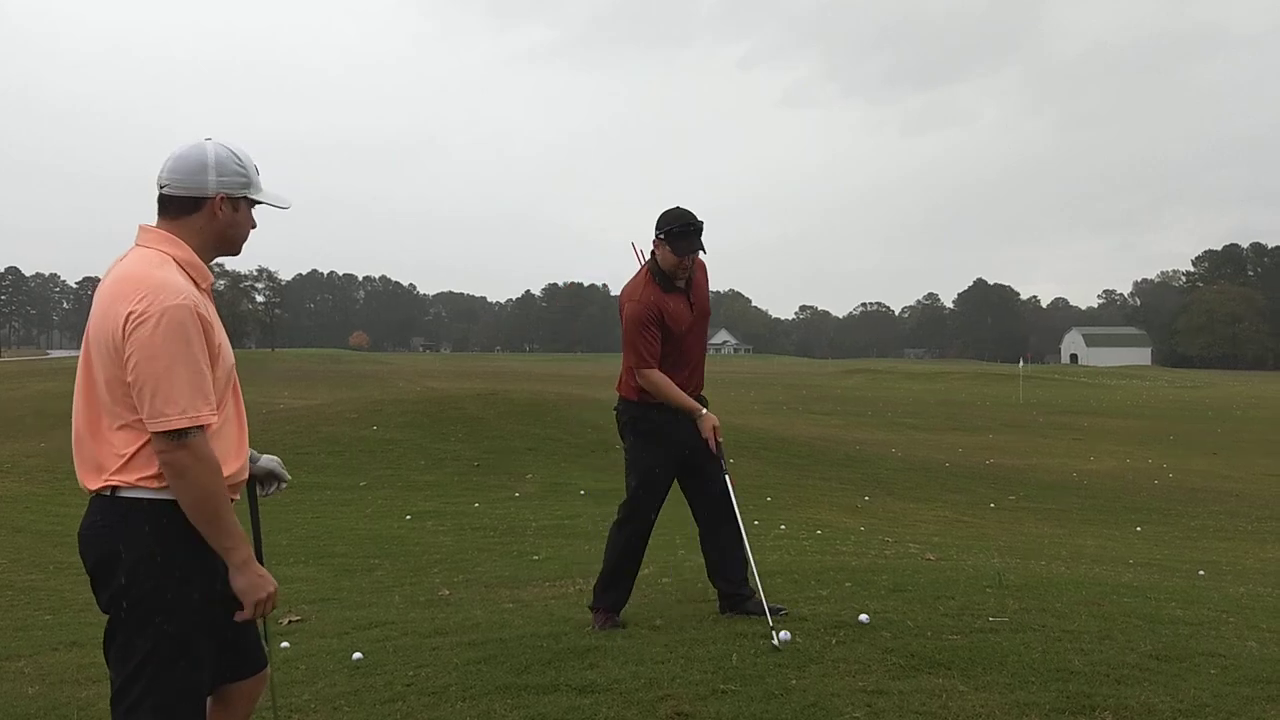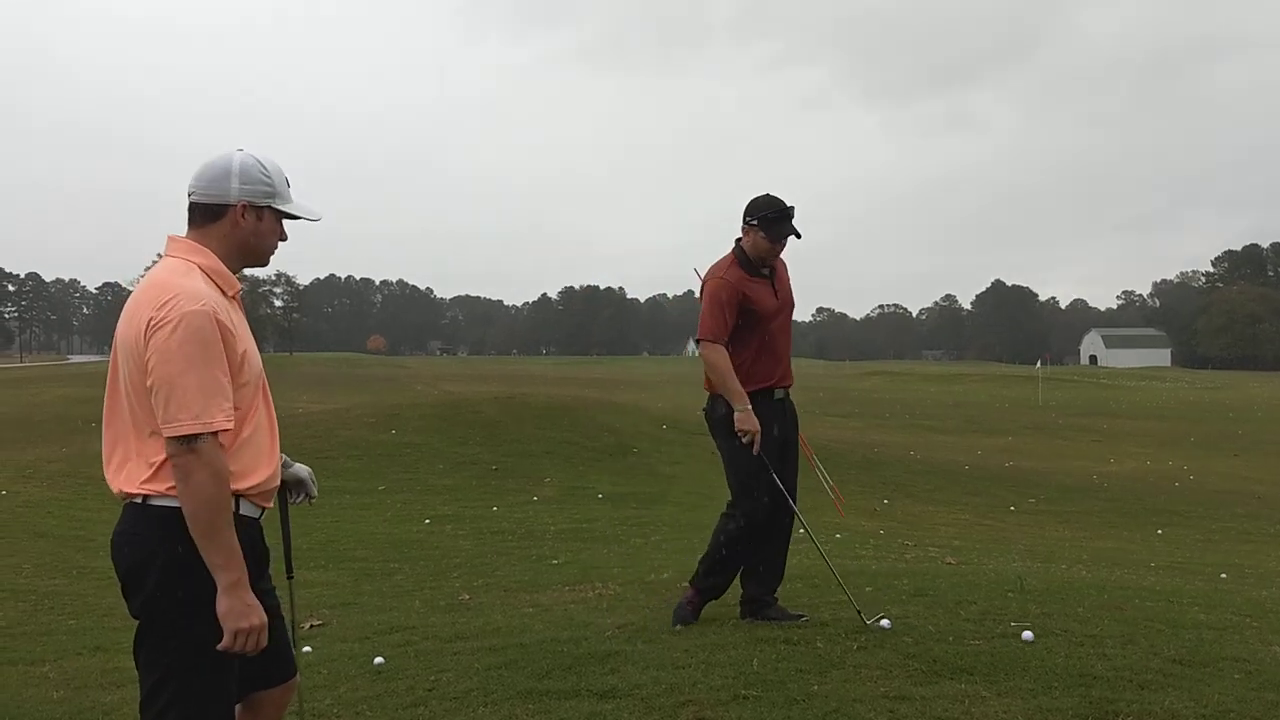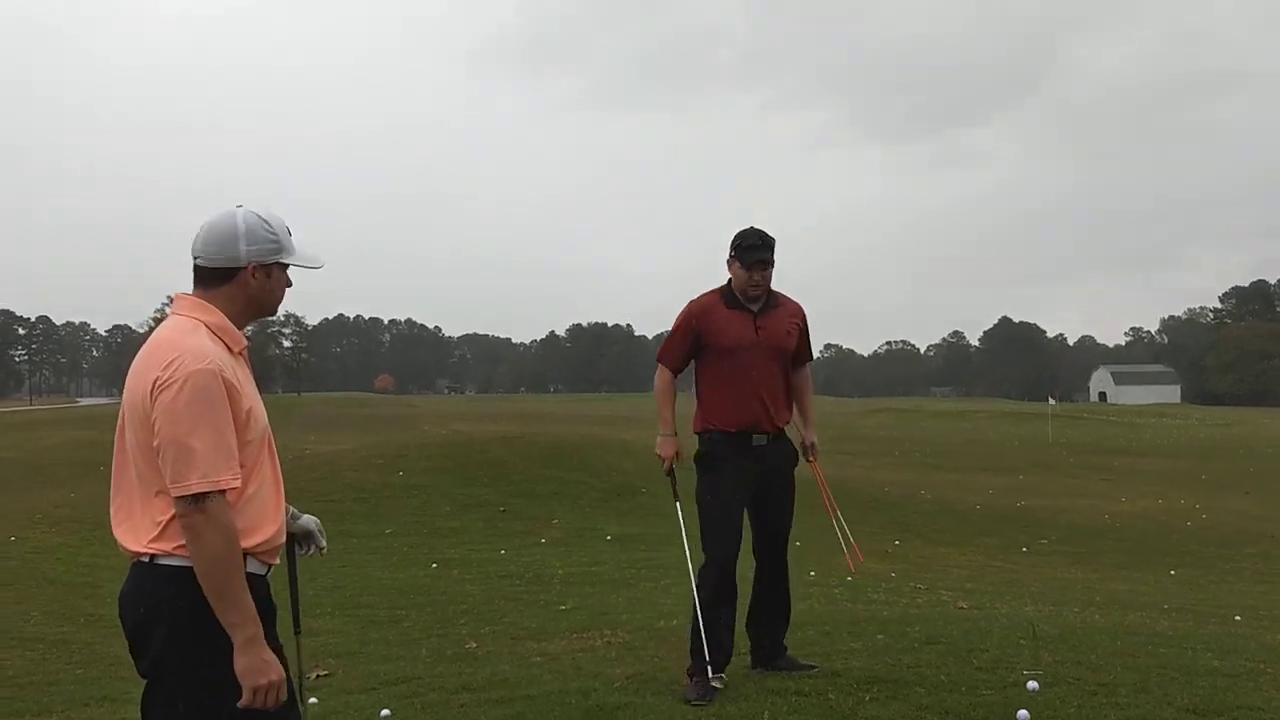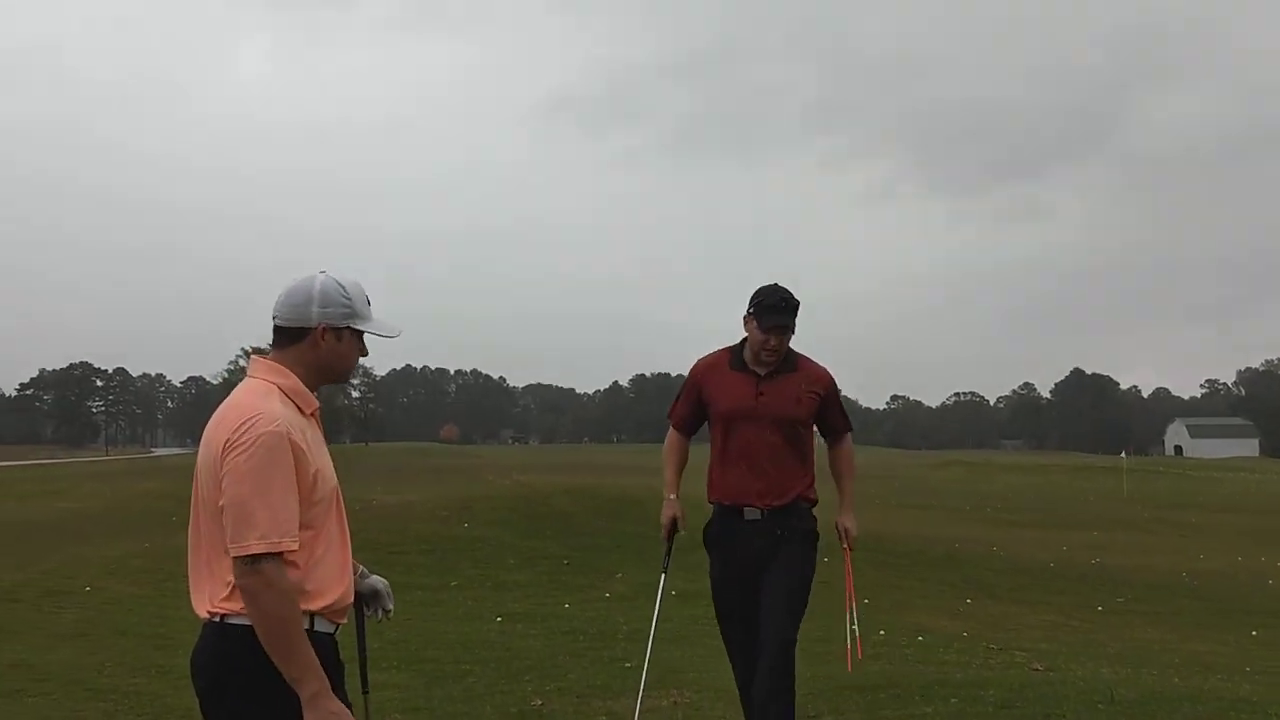
dt=0.7s
person 1, frame 1
left shoulder: (156, 275)
right shoulder: (167, 296)
right elbow: (179, 448)
left wrist: (241, 458)
right wrist: (241, 562)
left hip: (169, 524)
right hip: (155, 533)
person 1, frame 2
left shoulder: (200, 290)
right shoulder: (190, 303)
right elbow: (191, 453)
left wrist: (272, 464)
right wrist: (232, 586)
left hip: (212, 532)
right hip: (186, 543)
person 1, frame 3
left shoulder: (207, 347)
right shoulder: (196, 362)
right elbow: (200, 511)
left wrist: (281, 516)
right wrist: (248, 640)
left hip: (220, 588)
right hip: (195, 600)
person 1, frame 4
left shoulder: (285, 410)
right shoulder: (265, 423)
right elbow: (257, 572)
left wrist: (353, 574)
left hip: (289, 648)
right hip: (265, 660)
person 2, frame 1
left shoulder: (697, 271)
right shoulder: (641, 300)
right elbow: (645, 373)
right wrist: (699, 413)
left hip: (690, 408)
right hip: (648, 415)
left knee: (718, 503)
right knee: (639, 512)
left ankle: (735, 593)
right ankle: (606, 605)
person 2, frame 2
left shoulder: (778, 270)
right shoulder: (724, 280)
right elbow: (711, 348)
right wrist: (742, 408)
left hip: (779, 404)
right hip: (741, 411)
left knee: (780, 506)
right knee: (748, 508)
left ankle: (759, 599)
right ankle: (699, 590)
person 2, frame 3
left shoulder: (792, 313)
right shoulder: (701, 311)
right elbow: (666, 371)
left wrist: (808, 426)
right wrist: (666, 434)
left hip: (775, 449)
right hip: (724, 451)
left knee: (774, 554)
right knee: (721, 559)
left ankle: (769, 648)
right ankle: (706, 667)
person 2, frame 4
left shoulder: (816, 380)
right shoulder: (707, 372)
left elbow: (840, 439)
right elbow: (678, 433)
left wrist: (846, 508)
right wrist: (671, 496)
left hip: (790, 528)
right hip: (729, 527)
left knee: (777, 644)
right knee: (744, 645)
